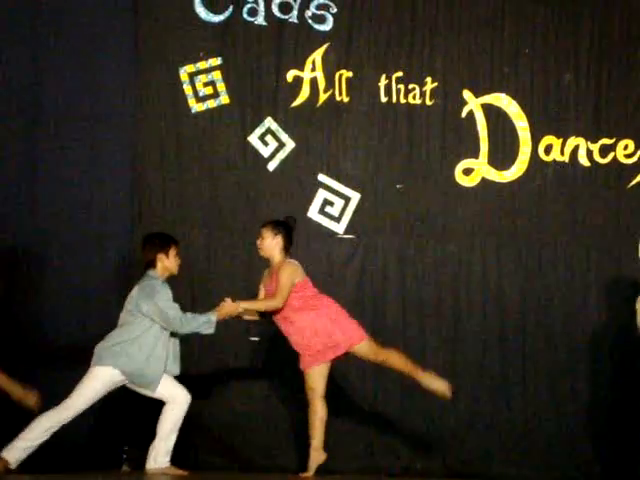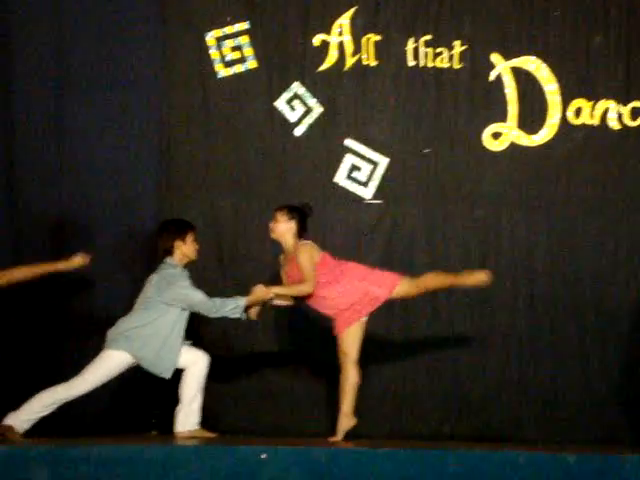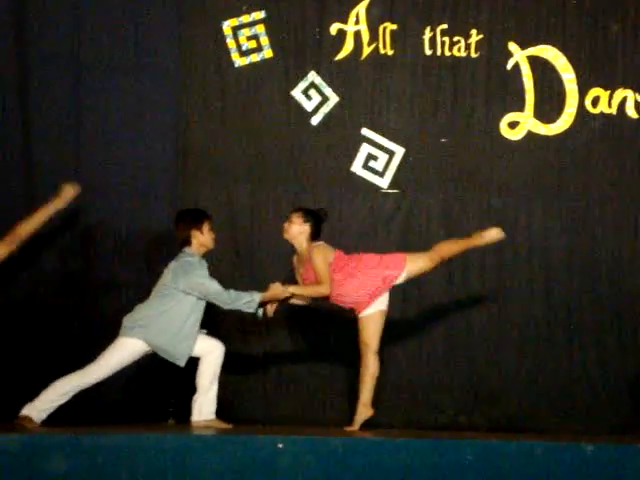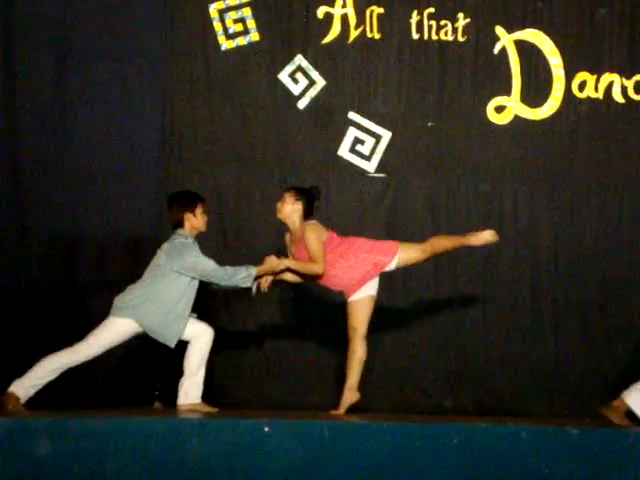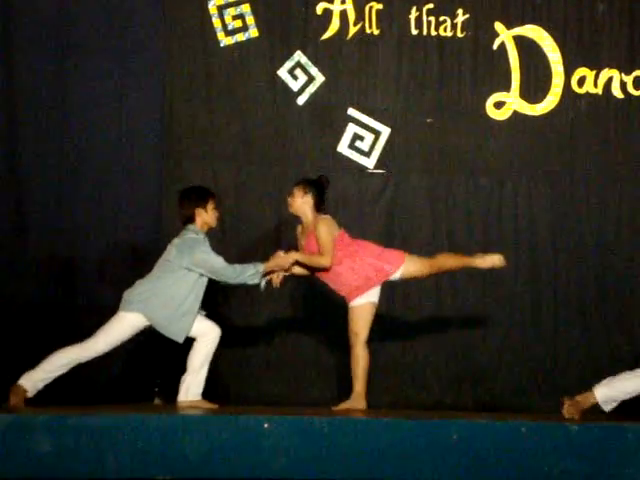
dt=0.3s
person 1, frame 1
left shoulder: (155, 288)
right shoulder: (152, 290)
left elbow: (174, 325)
right elbow: (180, 323)
left wrist: (214, 315)
right wrist: (216, 315)
left hip: (137, 366)
right hip: (113, 362)
left knee: (180, 396)
right knee: (67, 410)
left ankle: (158, 461)
person 1, frame 2
left shoulder: (174, 274)
right shoulder: (171, 278)
left elbow: (201, 306)
right elbow: (208, 307)
left wrist: (244, 303)
right wrist: (249, 299)
left hip: (151, 346)
right hip: (127, 344)
left knee: (198, 359)
right knee: (76, 387)
left ankle: (187, 425)
person 1, frame 3
left shoulder: (193, 264)
right shoulder: (189, 268)
left elbow: (219, 298)
right elbow: (224, 298)
left wrist: (263, 300)
right wrist: (266, 295)
left hip: (167, 334)
right hip: (142, 332)
left knee: (214, 348)
right knee: (91, 374)
left ankle: (203, 414)
right ankle: (30, 414)
person 1, frame 4
left shoulder: (183, 246)
right shoulder: (182, 249)
left elbow: (212, 277)
right elbow: (219, 275)
left wrist: (256, 275)
right wrist: (261, 269)
left hip: (157, 314)
right hip: (133, 313)
left knee: (203, 332)
right knee: (79, 352)
left ankle: (189, 398)
person 1, frame 5
left shoulder: (195, 241)
right shoulder: (192, 244)
left elbow: (220, 270)
right elbow: (226, 271)
left wrist: (263, 271)
right wrist: (267, 266)
left hip: (165, 307)
right hip: (141, 305)
left knee: (211, 331)
right knee: (91, 349)
left ankle: (189, 395)
right ankle: (26, 385)
person 2, frame 1
left shoulder: (289, 268)
right shoulder: (268, 273)
left elbow: (278, 303)
right elbow: (256, 311)
left wrist: (242, 303)
right wrist: (239, 309)
left hip: (328, 322)
right hip: (311, 340)
left knee: (377, 353)
right knee: (314, 394)
left ankle: (421, 374)
right ankle: (315, 453)
person 2, frame 2
left shoulder: (304, 249)
right shoulder: (285, 259)
left elbow: (308, 287)
right elbow: (290, 297)
left wrist: (274, 288)
left hip: (358, 284)
right hip: (345, 308)
left knee: (417, 285)
right knee: (347, 359)
left ankle: (462, 278)
right ankle: (345, 417)
person 2, frame 3
left shoulder: (318, 251)
right shoulder: (297, 261)
left elbow: (326, 289)
right elbow: (308, 296)
left wrist: (292, 288)
left hip: (379, 274)
right hip: (367, 298)
left knee: (433, 256)
right knee: (368, 349)
left ankle: (477, 238)
right ankle: (363, 408)
person 2, frame 4
left shoulder: (310, 229)
right shoulder: (290, 238)
left elbow: (319, 268)
right elbow: (303, 275)
left wrist: (287, 262)
right wrist: (276, 274)
left hip: (369, 259)
right hip: (356, 282)
left knee: (425, 248)
right knee: (356, 333)
left ankle: (469, 238)
right ankle: (350, 392)
person 2, frame 5
left shoulder: (322, 224)
right shoulder: (301, 231)
left elbow: (326, 260)
right elbow: (310, 265)
left wrist: (296, 256)
right wrist: (286, 268)
left hip: (372, 263)
right hip: (358, 285)
left knee: (432, 265)
right knee: (357, 338)
left ankle: (476, 262)
right ankle: (358, 398)
